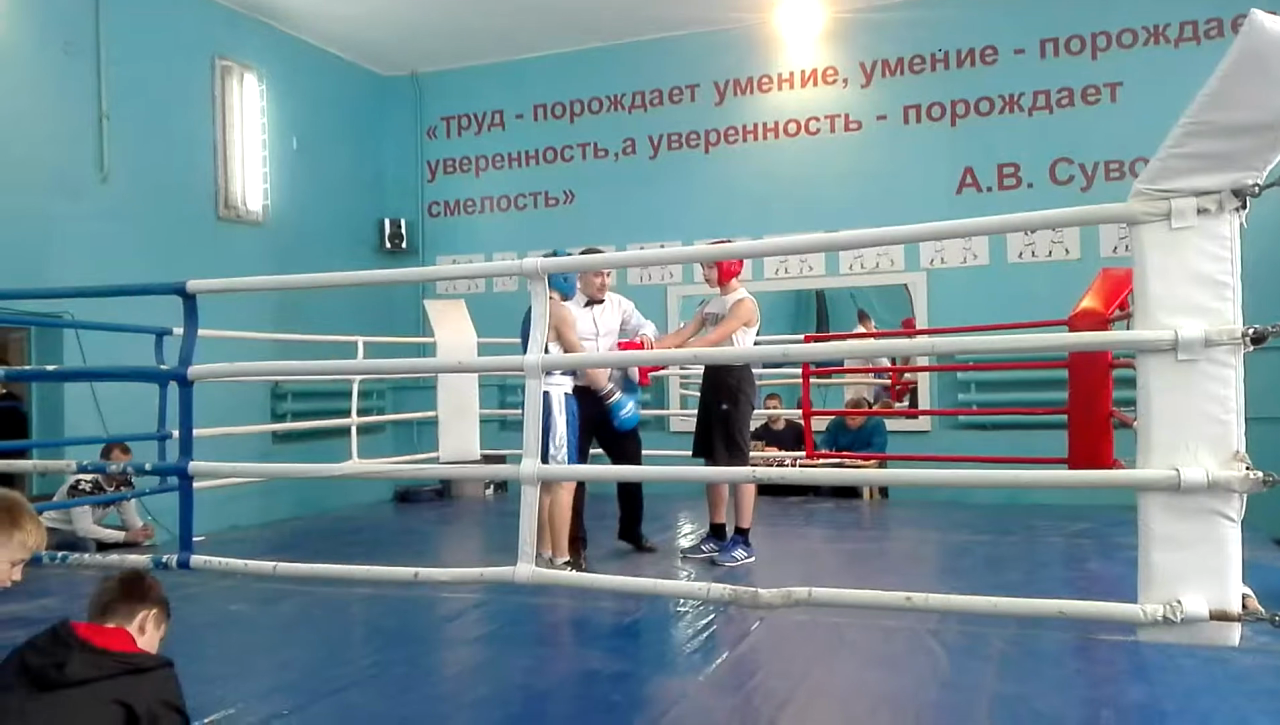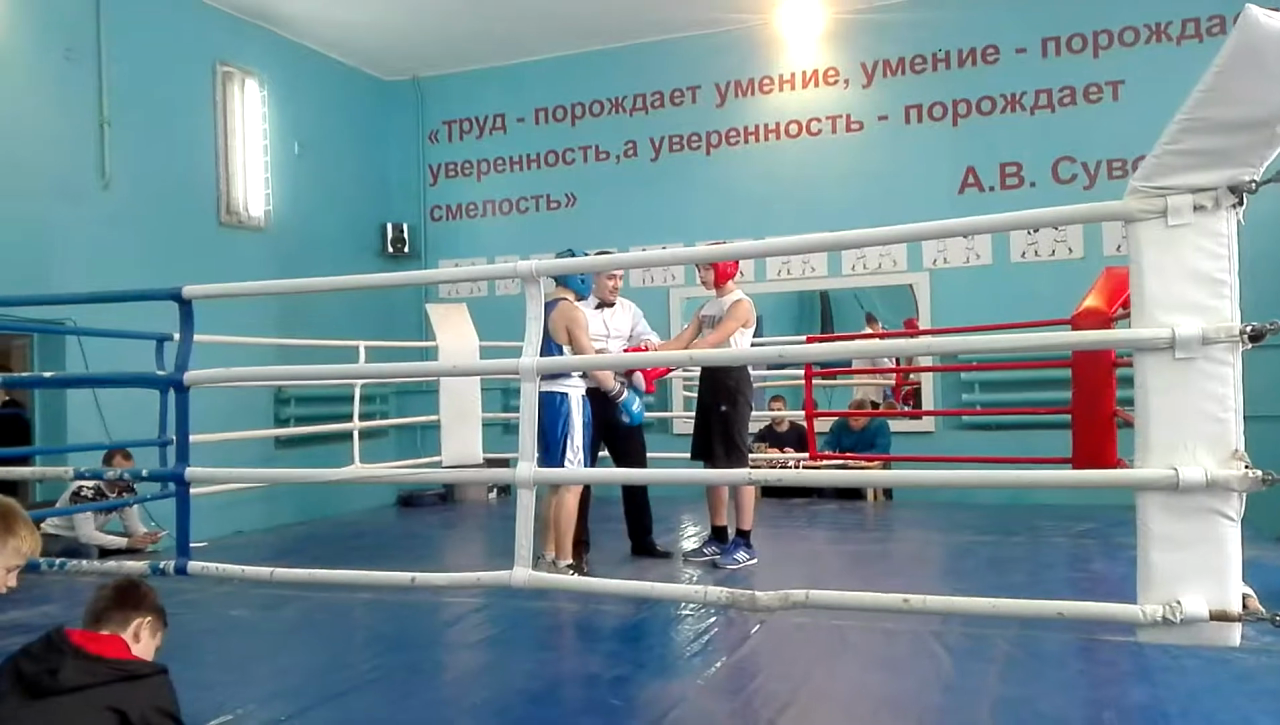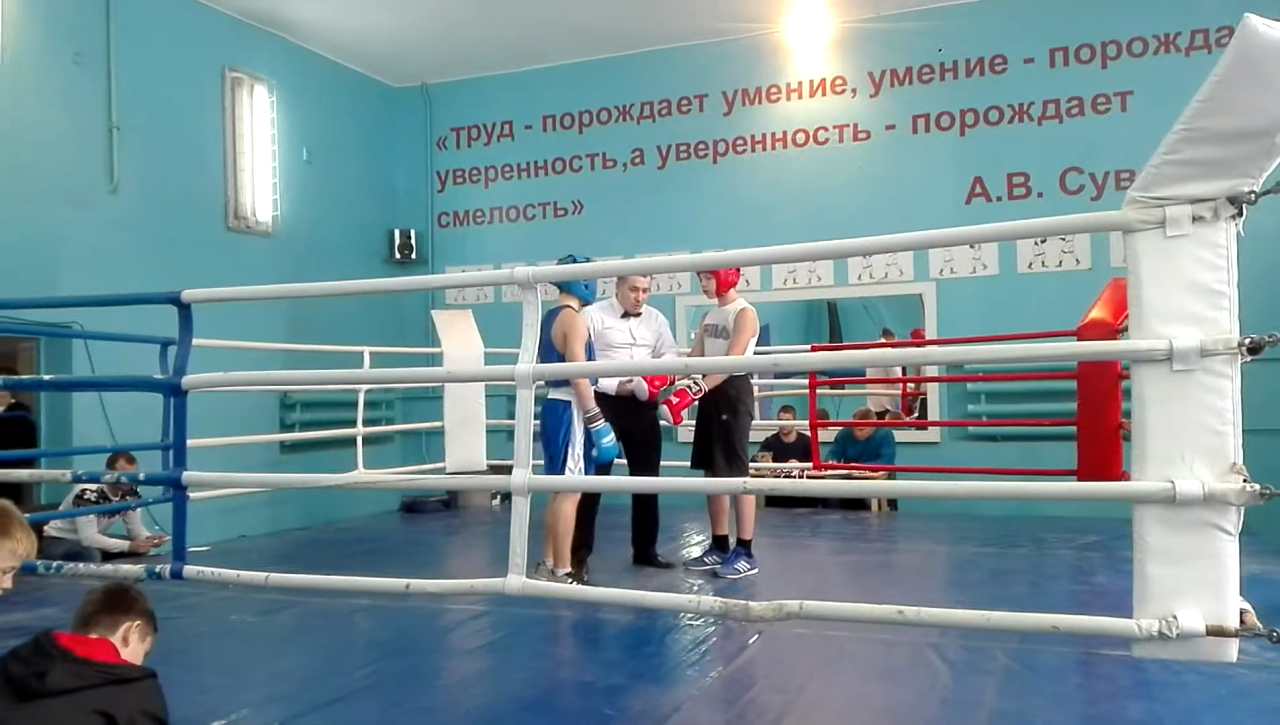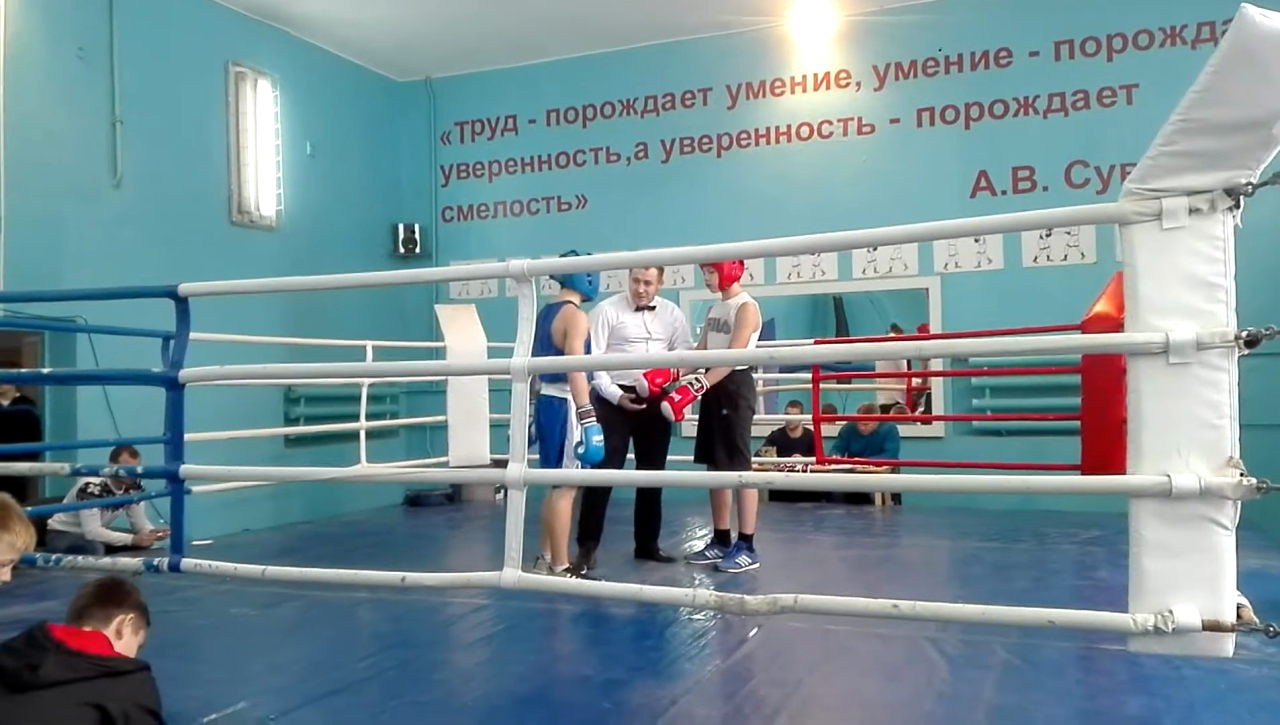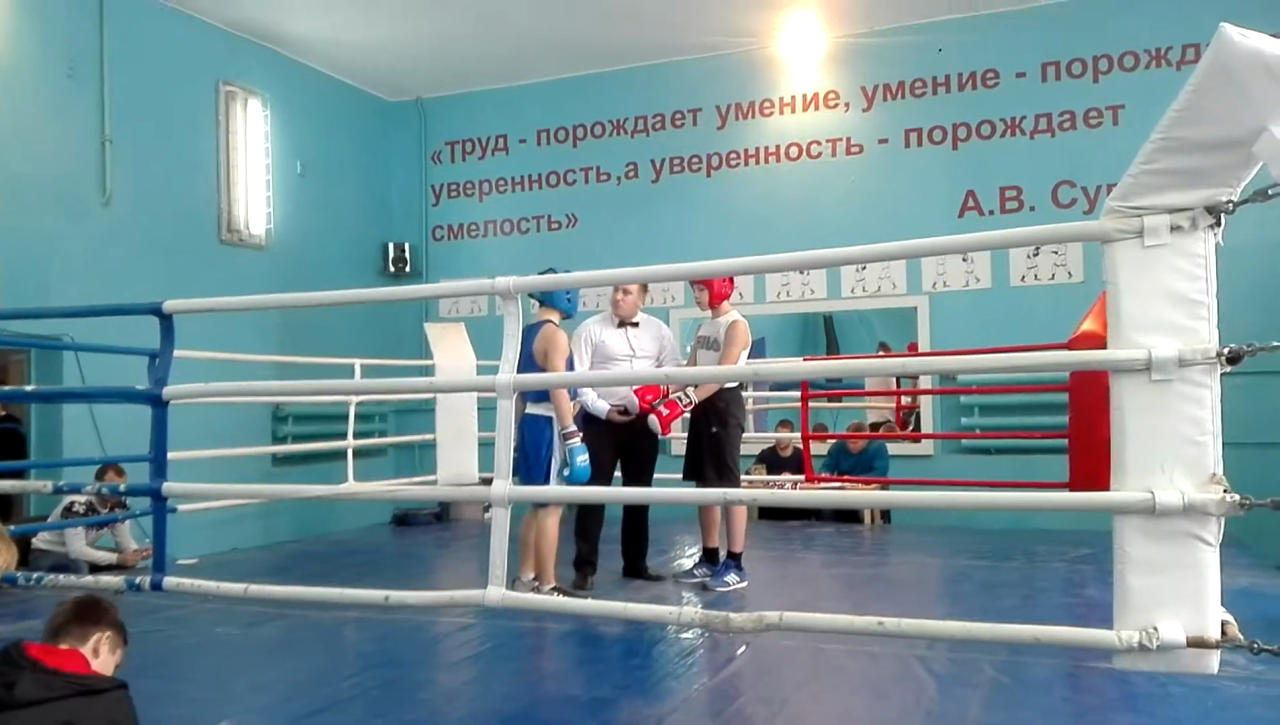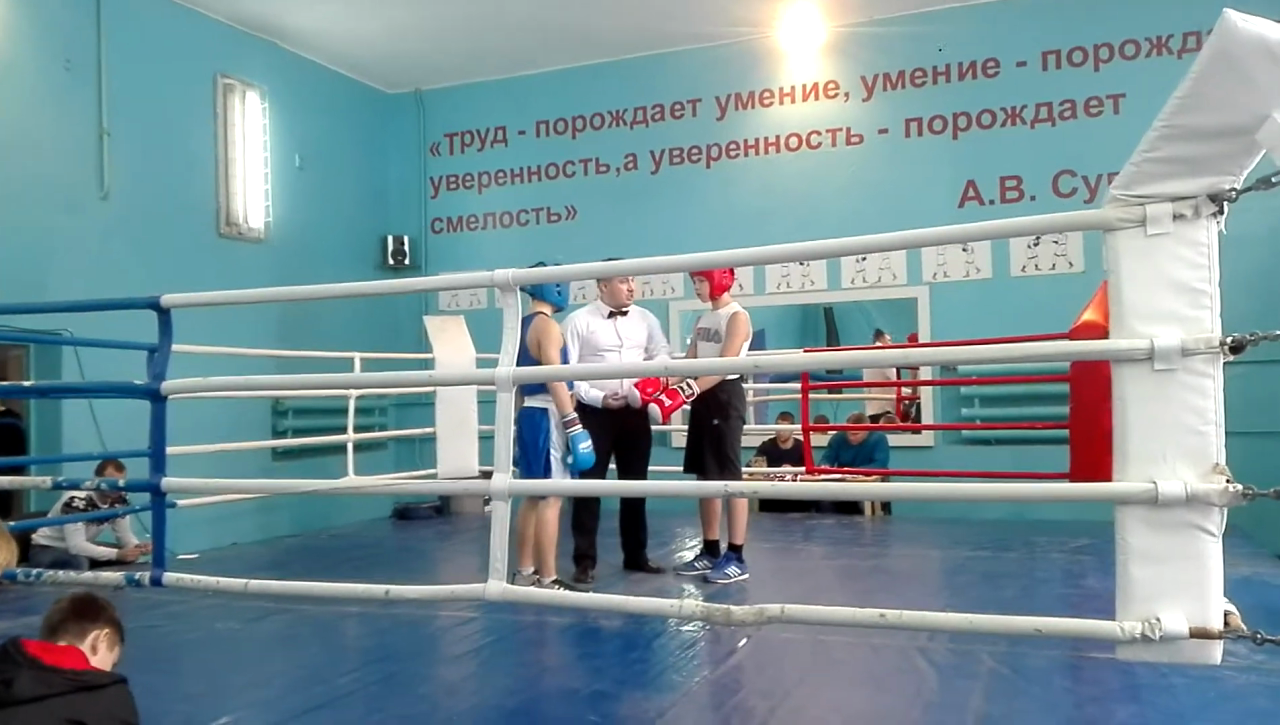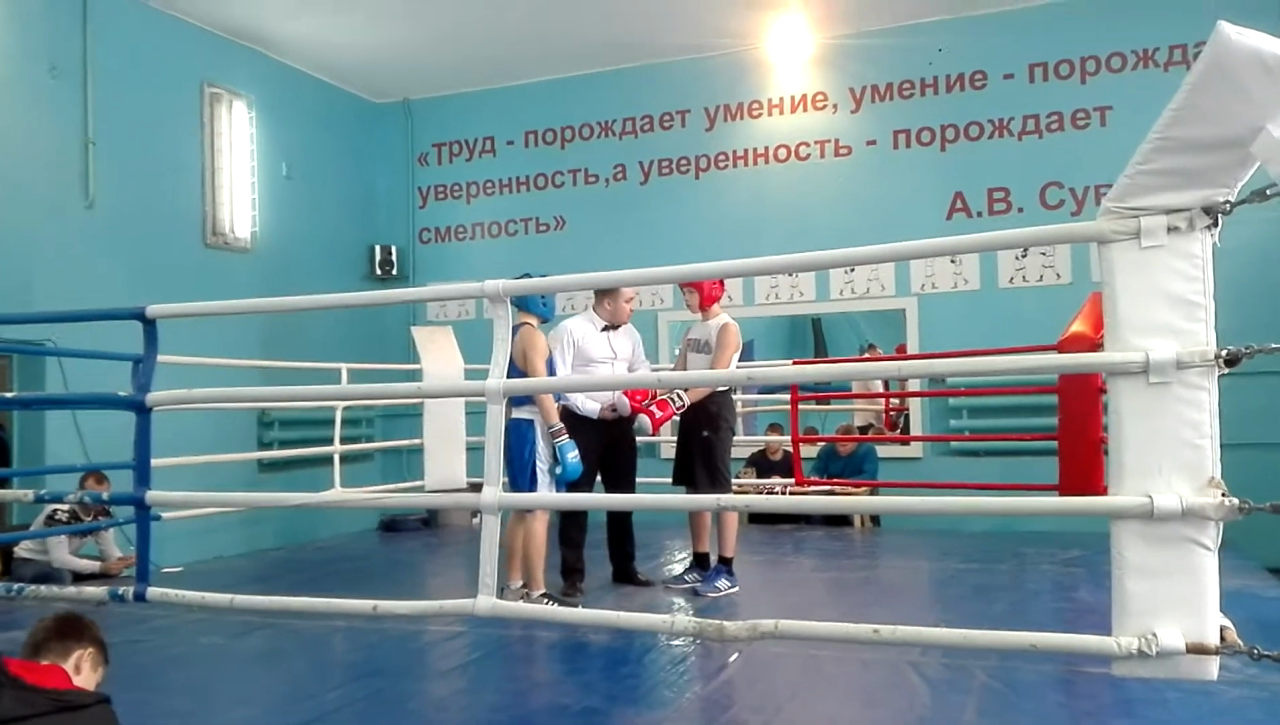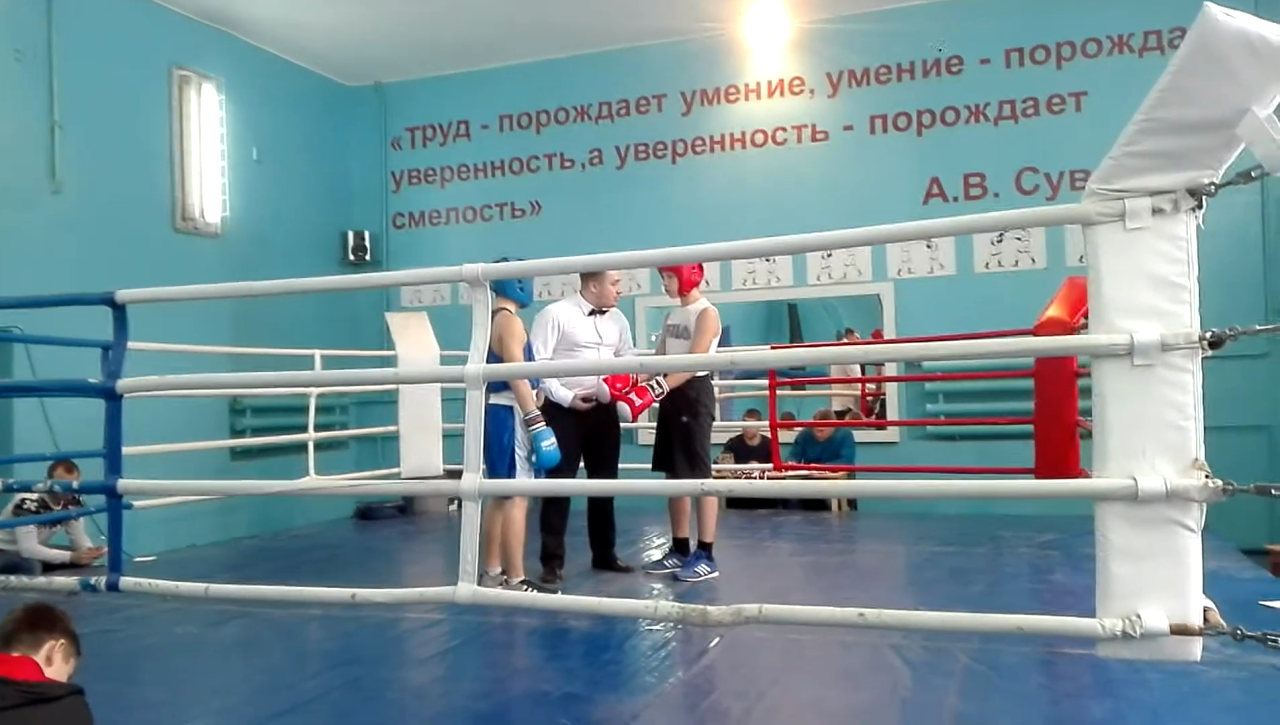
dt=0.3s
person 1, frame 1
left shoulder: (534, 311)
right shoulder: (558, 311)
right elbow: (580, 358)
right wrist: (613, 394)
left hip: (540, 396)
right hip: (555, 398)
left knee: (547, 481)
right knee: (564, 482)
left ankle: (544, 554)
right ankle: (560, 560)
person 1, frame 2
left shoulder: (544, 311)
right shoulder: (572, 312)
right wrist: (620, 393)
left hip: (547, 397)
right hip: (567, 399)
left knee: (558, 483)
right knee: (571, 484)
left ankle: (548, 556)
right ankle: (563, 564)
person 1, frame 3
left shoulder: (549, 318)
right shoulder: (573, 319)
right elbow: (578, 375)
right wrist: (597, 419)
left hip: (553, 405)
right hip: (571, 408)
left knee: (559, 490)
right knee: (569, 491)
left ankle: (548, 563)
right ankle: (561, 572)
person 1, frame 4
left shoulder: (545, 313)
right shoulder: (575, 316)
right elbow: (575, 370)
left wrist: (530, 411)
right wrist: (588, 418)
left hip: (546, 401)
right hip: (565, 404)
left knee: (557, 485)
right knee: (566, 487)
left ankle: (547, 558)
right ankle: (560, 568)
person 1, frame 5
left shoulder: (527, 333)
right shoulder: (555, 335)
right elbow: (557, 390)
left wrist: (519, 432)
right wrist: (572, 437)
left hip: (530, 421)
right hip: (549, 423)
left knee: (537, 504)
right knee: (551, 506)
left ankle: (526, 578)
right ankle: (547, 587)
person 1, frame 6
left shoulder: (523, 325)
right shoulder: (548, 325)
right elbow: (555, 380)
left wrist: (517, 426)
right wrist: (574, 425)
left hip: (528, 414)
right hip: (546, 416)
left knee: (533, 496)
right knee: (550, 498)
left ankle: (525, 571)
right ankle: (547, 579)
person 1, frame 7
left shoulder: (510, 336)
right shoulder: (533, 336)
right elbow: (541, 390)
right wrist: (561, 435)
left hip: (517, 425)
right hip: (534, 427)
left knee: (521, 508)
right knee: (538, 510)
left ankle: (514, 585)
right ankle: (536, 593)
person 1, frame 8
left shoulder: (488, 321)
right shoulder: (510, 322)
right elbow: (517, 376)
right wrist: (536, 422)
left hip: (495, 410)
right hip: (511, 413)
left knee: (500, 495)
right knee: (516, 497)
left ankle: (492, 572)
right ankle: (515, 580)
person 2, frame 1
left shoulder: (744, 303)
right shoulder: (710, 304)
left elbow: (710, 341)
right elbow: (682, 335)
left hip: (735, 381)
right hip: (712, 379)
left knee: (737, 461)
right knee: (713, 461)
left ankle: (742, 540)
right ankle: (717, 535)
person 2, frame 2
left shoulder: (740, 304)
right shoulder: (706, 307)
left elbow: (710, 343)
right elbow: (679, 341)
left hip: (732, 381)
right hip: (709, 381)
left knee: (736, 462)
right knee: (712, 462)
left ankle: (744, 543)
right ankle: (718, 537)
person 2, frame 3
left shoulder: (744, 313)
right shoulder: (709, 316)
right elbow: (694, 358)
left wrist: (695, 390)
left hip: (733, 391)
right hip: (710, 393)
left knee: (737, 472)
right knee: (713, 471)
left ankle: (745, 552)
right ankle: (720, 546)
person 2, frame 4
left shoulder: (746, 307)
right shoulder: (714, 309)
right elbow: (700, 352)
left wrist: (697, 385)
right wrist: (670, 374)
left hip: (735, 387)
right hip: (712, 388)
left knee: (739, 467)
right knee: (715, 466)
left ankle: (746, 547)
right ankle: (721, 541)
person 2, frame 5
left shoulder: (736, 325)
right shoulder: (704, 327)
right elbow: (690, 370)
left wrist: (684, 401)
right wrist: (662, 392)
left hip: (724, 404)
right hip: (702, 405)
left knee: (728, 485)
right knee: (705, 485)
left ankle: (735, 565)
right ankle: (710, 559)
person 2, frame 6
left shoulder: (737, 317)
right shoulder: (703, 319)
right elbow: (689, 362)
left wrist: (685, 391)
right wrist: (662, 384)
left hip: (726, 396)
right hip: (703, 398)
left knee: (730, 478)
right knee: (705, 477)
left ankle: (736, 557)
right ankle: (711, 551)
person 2, frame 7
left shoulder: (727, 328)
right shoulder: (693, 330)
right elbow: (678, 373)
left wrist: (675, 402)
right wrist: (650, 395)
left hip: (715, 408)
right hip: (692, 410)
left knee: (719, 489)
right knee: (695, 489)
left ankle: (726, 570)
right ankle: (700, 564)
person 2, frame 8
left shoulder: (706, 314)
right shoulder: (672, 315)
right elbow: (659, 359)
left wrist: (654, 388)
right wrist: (630, 381)
left hip: (694, 393)
right hip: (671, 395)
left knee: (699, 475)
right knee: (674, 475)
left ankle: (706, 556)
right ankle: (680, 549)
person 3, frame 1
left shoulder: (619, 304)
left elbow: (643, 326)
left wrist: (644, 336)
right hip: (575, 397)
left knee: (630, 460)
left ankle: (632, 530)
right ankle: (575, 543)
person 3, frame 2
left shoulder: (628, 310)
left elbow: (646, 338)
left wrist: (648, 343)
right hip: (583, 399)
left knee: (635, 468)
left ankle: (642, 540)
right ankle: (578, 546)
person 3, frame 3
left shoulder: (656, 319)
right shoulder: (593, 316)
left elbow: (670, 354)
right wrist: (612, 385)
left hip: (642, 406)
right hip: (604, 405)
left knee: (647, 477)
right knee: (593, 478)
left ankle: (645, 549)
right ankle: (579, 553)
person 3, frame 4
left shoulder: (672, 313)
right shoulder: (606, 311)
left elbow: (684, 351)
right elbow: (591, 359)
right wrist: (615, 396)
left hip: (655, 400)
right hip: (615, 400)
left knee: (652, 473)
right knee: (605, 471)
left ankle: (647, 544)
right ankle: (588, 543)
person 3, frame 5
left shoulder: (659, 331)
right shoulder: (590, 329)
left elbow: (672, 369)
right wrist: (602, 410)
left hip: (642, 419)
right hip: (601, 419)
left knee: (639, 492)
left ankle: (635, 562)
right ankle: (585, 567)
person 3, frame 6
left shoulder: (645, 319)
right shoulder: (578, 321)
left elbow: (661, 356)
right wrist: (598, 398)
left hip: (635, 410)
right hip: (594, 411)
left knee: (635, 483)
right knee: (589, 484)
left ankle: (636, 554)
right ankle: (585, 561)
person 3, frame 7
left shoulder: (629, 333)
right shoulder: (569, 330)
left elbow: (641, 369)
right wrist: (594, 409)
left hip: (621, 422)
right hip: (581, 422)
left knee: (623, 495)
right knee: (577, 497)
left ankle: (625, 567)
right ankle: (573, 575)
person 3, frame 8
left shoulder: (617, 318)
right shoulder: (555, 314)
left elbow: (627, 357)
right elbow: (537, 363)
right wrist: (566, 398)
left hip: (604, 408)
right hip: (566, 409)
left knee: (605, 482)
right knee: (559, 483)
left ankle: (604, 554)
right ankle: (552, 561)
